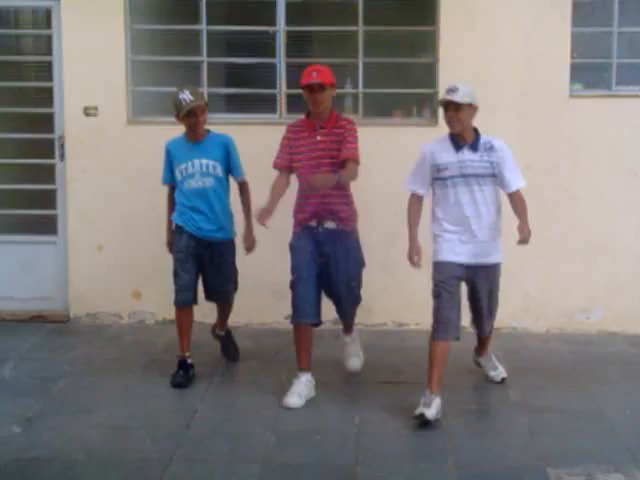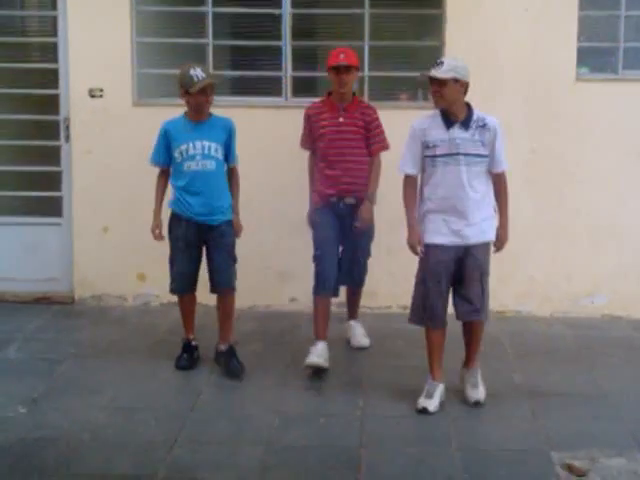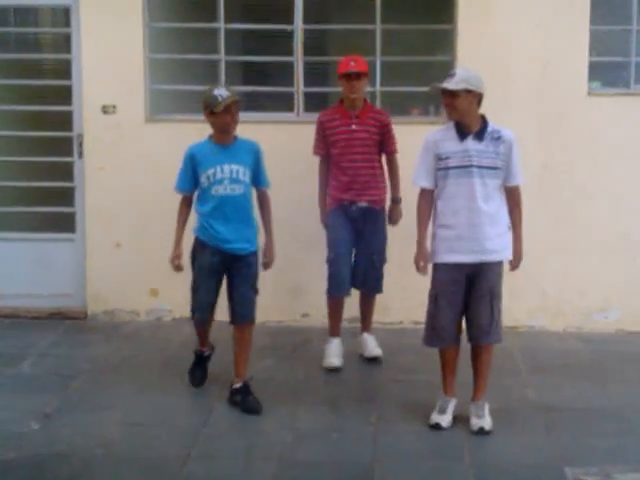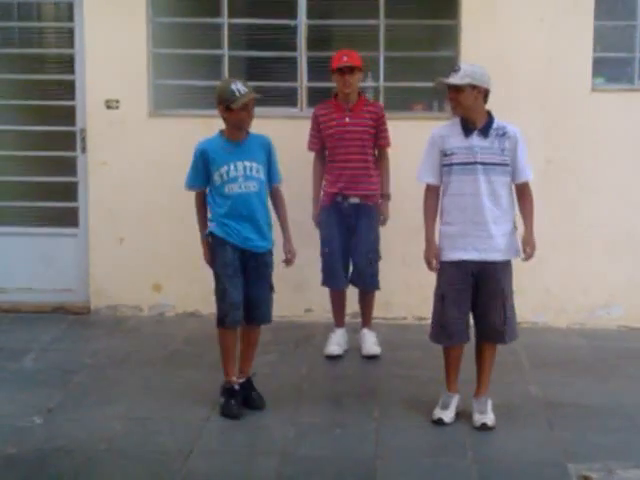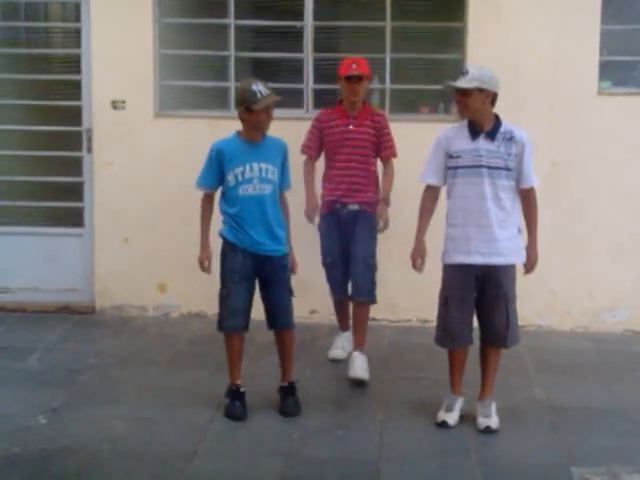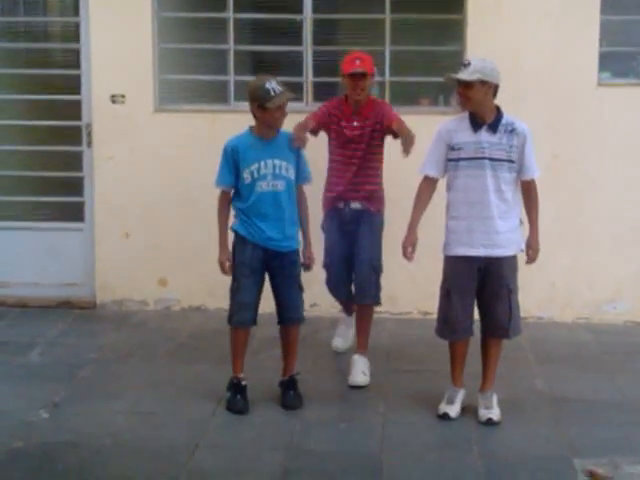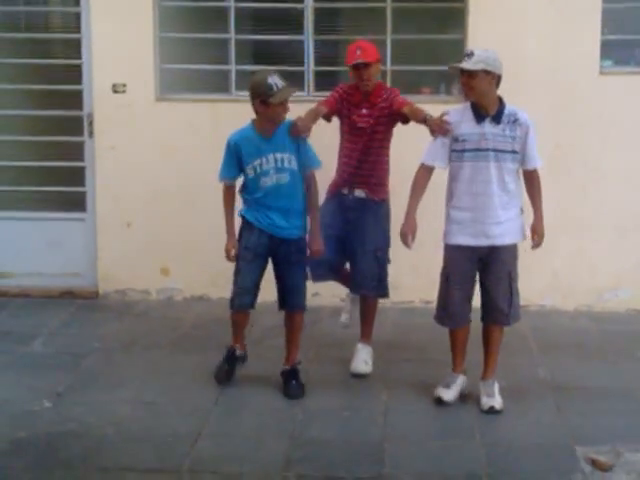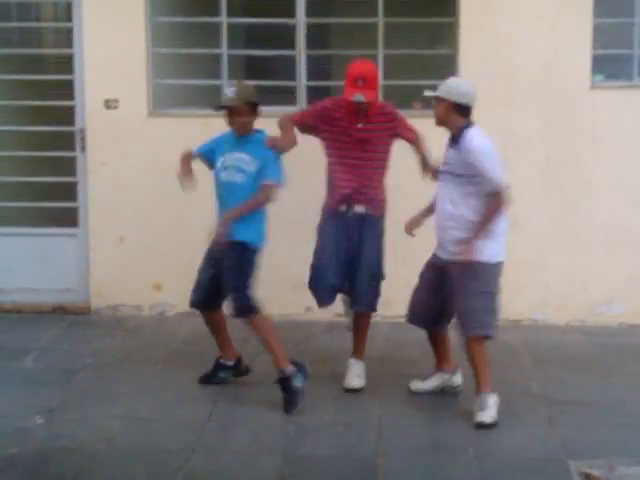
dt=0.3s
person 1, frame 1
left shoulder: (497, 149)
right shoulder: (432, 151)
left elbow: (514, 192)
right elbow: (417, 198)
left wrist: (524, 223)
right wrist: (413, 240)
left hip: (486, 250)
right hip: (449, 249)
left knee: (484, 313)
right knee: (445, 319)
left ankle: (483, 354)
right ankle: (432, 395)
person 1, frame 2
left shoulder: (489, 127)
right shoulder: (422, 128)
left elbow: (498, 177)
right elbow: (410, 180)
left wrist: (503, 222)
right wrist: (413, 227)
left hip: (477, 231)
right hip: (436, 231)
left knee: (475, 306)
right knee: (432, 307)
left ankle: (471, 369)
right ankle: (435, 381)
person 1, frame 3
left shoulder: (503, 140)
right shoulder: (435, 141)
left elbow: (512, 191)
right elbow: (426, 194)
left wrist: (517, 237)
right wrist: (420, 242)
left hip: (490, 250)
right hip: (448, 250)
left knee: (484, 328)
right knee: (445, 325)
left ankle: (479, 401)
right ankle: (448, 397)
person 1, frame 4
left shoulder: (510, 136)
right shoulder: (441, 137)
left elbow: (523, 187)
right elbow: (432, 190)
left wrist: (529, 230)
right wrist: (429, 239)
left hip: (496, 248)
right hip: (454, 248)
left knee: (492, 324)
right knee: (451, 322)
left ankle: (482, 397)
right ankle: (451, 393)
person 1, frame 5
left shoulder: (517, 140)
right shoulder: (447, 139)
left elbow: (528, 193)
right elbow: (432, 190)
left wrist: (533, 242)
right wrist: (419, 239)
left hip: (502, 252)
right hip: (459, 251)
left knee: (496, 328)
right knee: (455, 325)
left ankle: (486, 400)
right ankle: (455, 396)
person 1, frame 6
left shoulder: (518, 131)
right shoulder: (449, 131)
left elbow: (528, 185)
right elbow: (429, 181)
left wrist: (534, 232)
right wrist: (412, 228)
left hip: (502, 244)
right hip: (461, 243)
left knee: (497, 320)
right knee: (456, 317)
left ankle: (487, 392)
right ankle: (456, 388)
person 1, frame 7
left shoulder: (520, 122)
right shoulder: (452, 121)
left elbow: (531, 172)
right elbow: (427, 167)
left wrist: (538, 217)
right wrist: (410, 213)
left hip: (502, 232)
right hip: (461, 231)
left knee: (498, 308)
right knee: (454, 305)
left ankle: (489, 380)
right ankle: (457, 373)
person 1, frame 8
left shoulder: (478, 145)
right shoulder: (455, 143)
left elbow: (498, 197)
left wrist: (472, 240)
right wrist: (423, 214)
left hip: (480, 251)
right hip: (448, 248)
left knee: (473, 321)
right knee: (428, 311)
left ankle: (485, 394)
right ankle: (445, 370)
person 2, frame 1
left shoulder: (223, 143)
right shoulder: (172, 148)
left elbow: (242, 185)
right elbow: (172, 191)
left wrist: (249, 227)
right wrist: (170, 229)
left hip: (220, 234)
right hip: (186, 234)
left knee: (224, 293)
right knee: (184, 297)
left ankle: (221, 329)
right ankle: (185, 360)
person 2, frame 2
left shoulder: (225, 126)
right shoulder: (170, 129)
right elbow: (163, 173)
left wrist: (236, 213)
right wrist: (157, 214)
left hip: (220, 219)
right hip: (183, 219)
left knee: (225, 284)
right knee: (184, 284)
left ankle: (225, 348)
right ankle: (190, 342)
person 2, frame 3
left shoulder: (251, 149)
right shoulder: (196, 153)
left elbow: (262, 196)
right elbow: (187, 200)
left wrist: (269, 241)
right wrist: (177, 245)
left hip: (245, 246)
right hip: (209, 245)
left knee: (244, 316)
right knee: (203, 311)
left ankle: (239, 384)
right ankle: (203, 351)
person 2, frame 4
left shoulder: (264, 145)
right shoulder: (206, 149)
left elbow: (274, 192)
right elbow: (200, 197)
left wrist: (287, 238)
right wrist: (205, 243)
left hip: (260, 243)
right hip: (225, 242)
left knee: (256, 315)
right knee: (231, 312)
left ankle: (244, 379)
right ankle: (229, 384)
person 2, frame 5
left shoulder: (279, 148)
right shoulder: (222, 150)
left elbow: (281, 198)
right elbow: (208, 197)
left wrist: (289, 247)
right wrist: (204, 244)
left hip: (274, 249)
right hip: (237, 249)
left knee: (284, 320)
right knee: (234, 320)
left ankle: (287, 385)
right ankle: (235, 389)
person 2, frame 6
left shoulder: (292, 144)
right shoulder: (235, 147)
left elbow: (299, 194)
right elbow: (225, 197)
left wrist: (307, 243)
right wrist: (223, 246)
left hip: (286, 245)
right hip: (249, 243)
left knee: (292, 315)
right knee: (242, 315)
left ankle: (289, 379)
right ankle: (237, 382)
person 2, frame 7
left shoulder: (294, 133)
right shoulder: (238, 142)
left elbow: (311, 179)
right elbow: (226, 187)
left wrist: (314, 228)
right wrist: (231, 235)
left hip: (293, 232)
right hip: (255, 229)
left knee: (295, 302)
right knee: (242, 296)
left ankle: (290, 368)
right ankle: (235, 350)
person 2, frame 8
left shoulder: (265, 145)
right shoulder: (221, 142)
left elbow: (266, 193)
right elbow: (190, 154)
left wrist: (228, 218)
right wrist: (186, 163)
left hip: (242, 237)
right hip: (226, 237)
left knee: (243, 304)
right knee: (204, 301)
left ankle: (288, 371)
right ankle: (230, 360)
person 3, frame 1
left shoulder: (345, 126)
right shoulder: (292, 132)
left elbow: (351, 170)
right elbow: (283, 175)
left wrist: (327, 178)
right wrist: (270, 204)
left hip: (340, 224)
right hip: (306, 226)
left knee: (346, 291)
right knee: (303, 297)
left ankle: (350, 334)
right ankle: (304, 376)
person 3, frame 2
left shoulder: (367, 113)
right shoulder: (314, 112)
left elbow: (375, 160)
right elbow: (312, 158)
left wrist: (369, 201)
right wrist: (312, 200)
left hip: (358, 202)
right hip: (326, 202)
left knee: (355, 268)
right knee: (325, 271)
left ankle: (353, 321)
right ankle: (320, 344)
person 3, frame 3
left shoulder: (380, 119)
right shoulder: (326, 119)
left elbow: (391, 160)
right elbow: (324, 163)
left wrist: (396, 200)
right wrist: (321, 204)
left hip: (372, 206)
right hip: (339, 207)
left knee: (370, 271)
right knee: (338, 272)
left ankle: (366, 334)
right ankle: (334, 339)
person 3, frame 4
left shoulder: (375, 112)
right shoulder: (321, 114)
left elbow: (382, 156)
right elbow: (319, 159)
left wrist: (385, 197)
right wrist: (315, 201)
left hip: (365, 201)
right hip: (333, 201)
left knee: (366, 267)
right knee: (333, 266)
left ankle: (367, 329)
right ankle: (338, 330)
person 3, frame 5
left shoulder: (378, 120)
right shoulder: (324, 119)
left elbow: (388, 164)
right elbow: (309, 160)
left wrist: (384, 201)
right wrist: (310, 197)
left hip: (365, 209)
right hip: (332, 208)
left knee: (363, 276)
right knee: (336, 275)
left ankle: (359, 353)
right ankle: (344, 332)
person 3, frame 6
left shoulder: (381, 109)
right shoulder: (331, 109)
left elbow: (400, 128)
right elbow: (304, 126)
left wrist: (405, 135)
right wrist: (299, 133)
left hip: (368, 207)
right hip: (335, 205)
left knee: (366, 278)
right knee: (336, 275)
left ankle: (361, 355)
right ankle: (348, 315)
person 3, frame 7
left shoulder: (390, 98)
right shoulder: (344, 95)
left elbow: (410, 111)
right elbow: (320, 110)
left wrist: (430, 120)
right wrist: (306, 120)
left hip: (372, 198)
right hip: (339, 193)
left knee: (370, 272)
right knee: (321, 259)
left ankle: (365, 345)
right ankle: (354, 290)
person 3, frame 8
left shoulder: (387, 115)
right shoulder: (329, 109)
left elbow: (414, 136)
right elbow: (289, 119)
left wrist: (425, 160)
right wrist: (285, 136)
left hip: (370, 213)
right hip: (336, 211)
left knee: (365, 287)
right knee: (324, 282)
left ankle: (357, 360)
right ankle: (348, 293)
